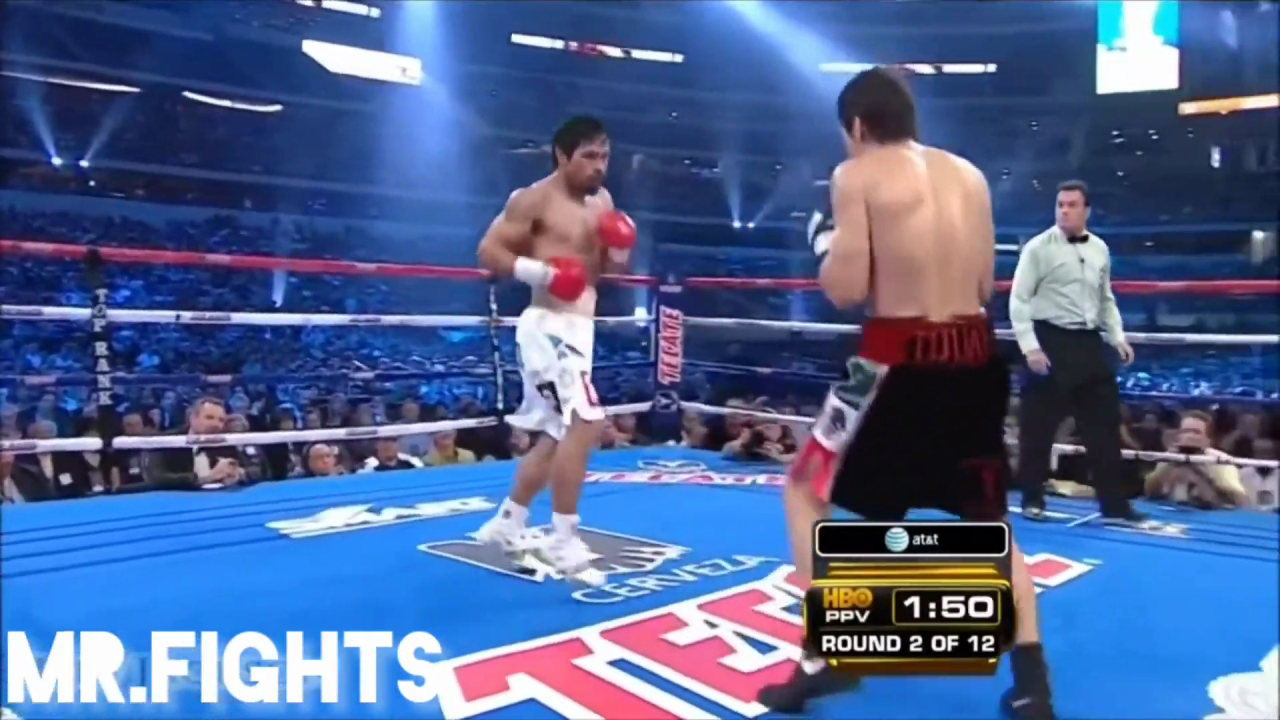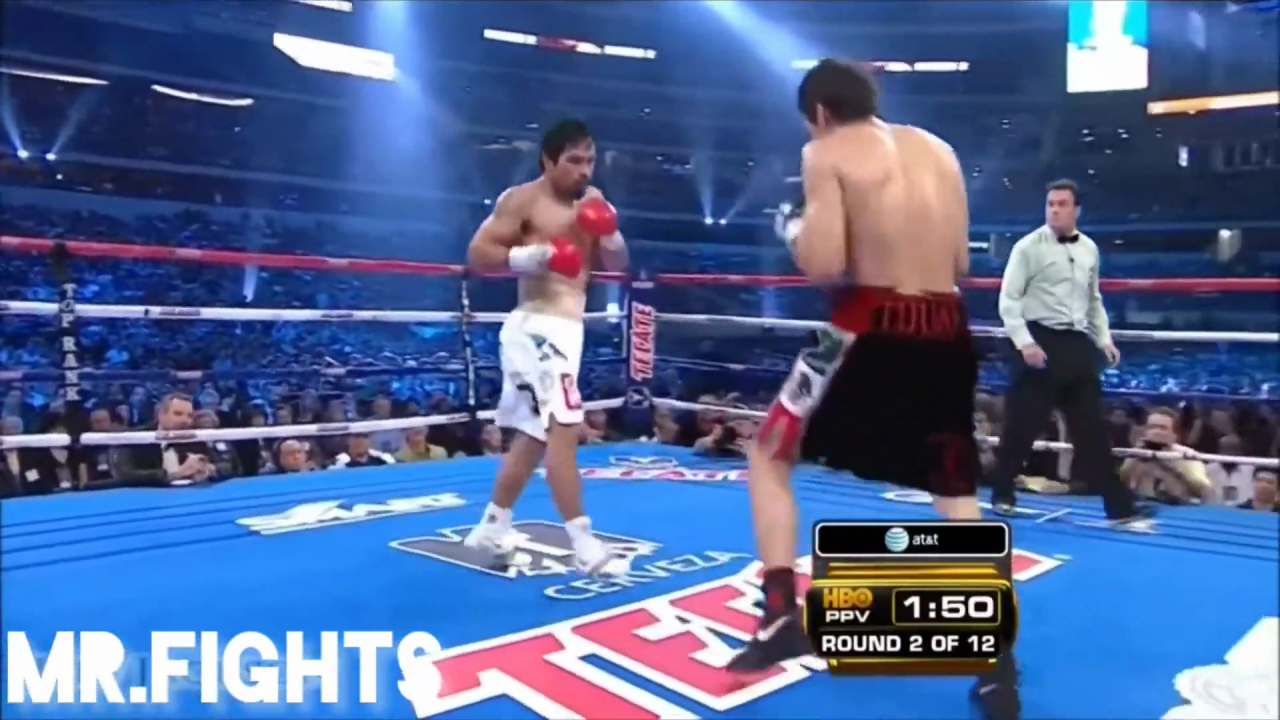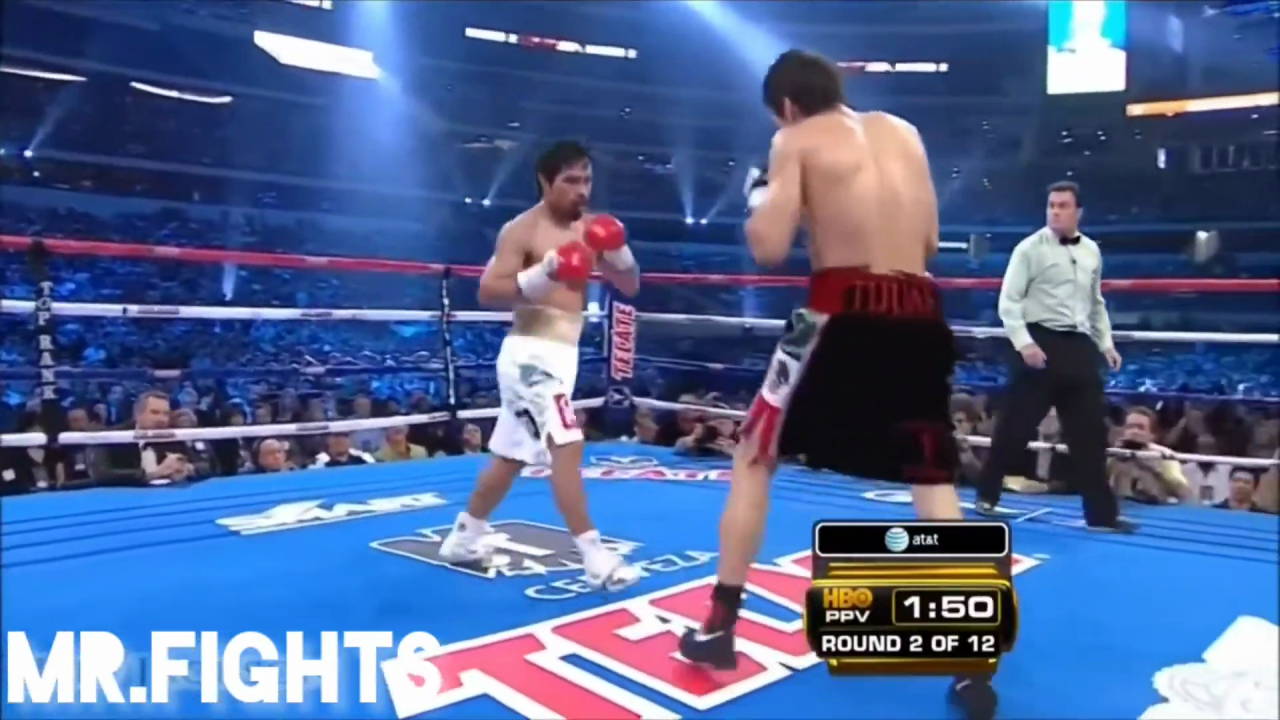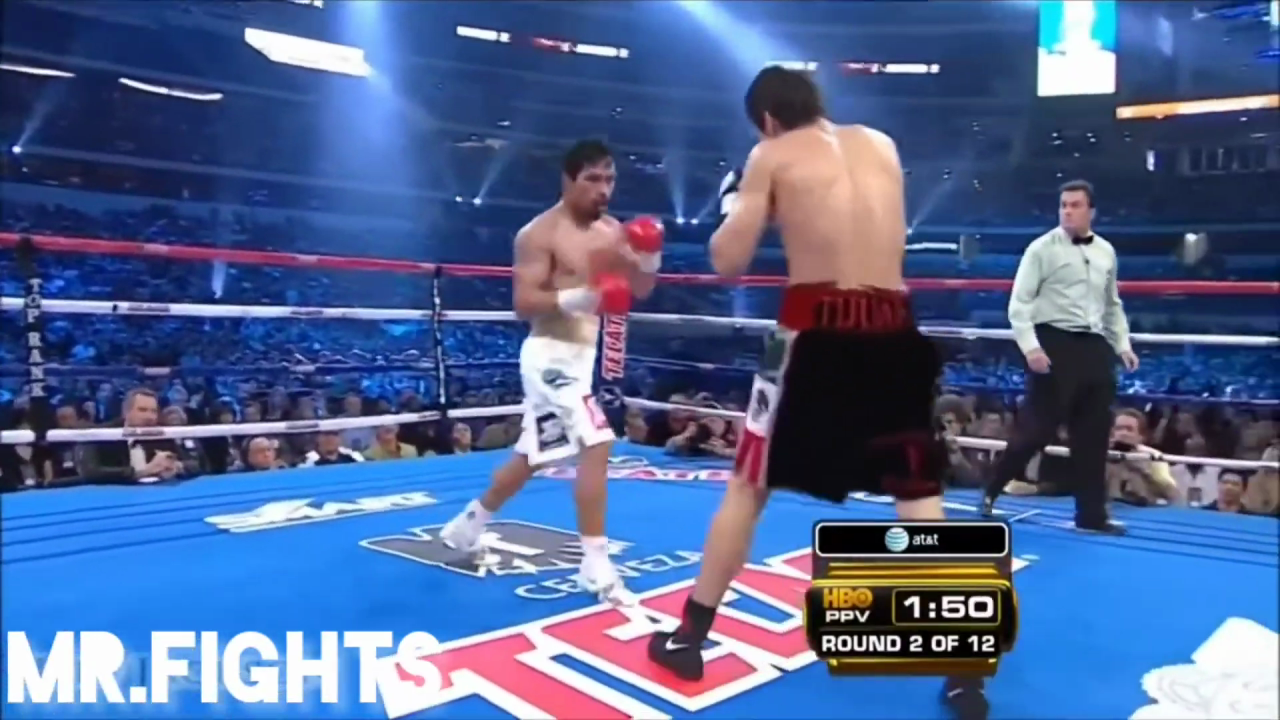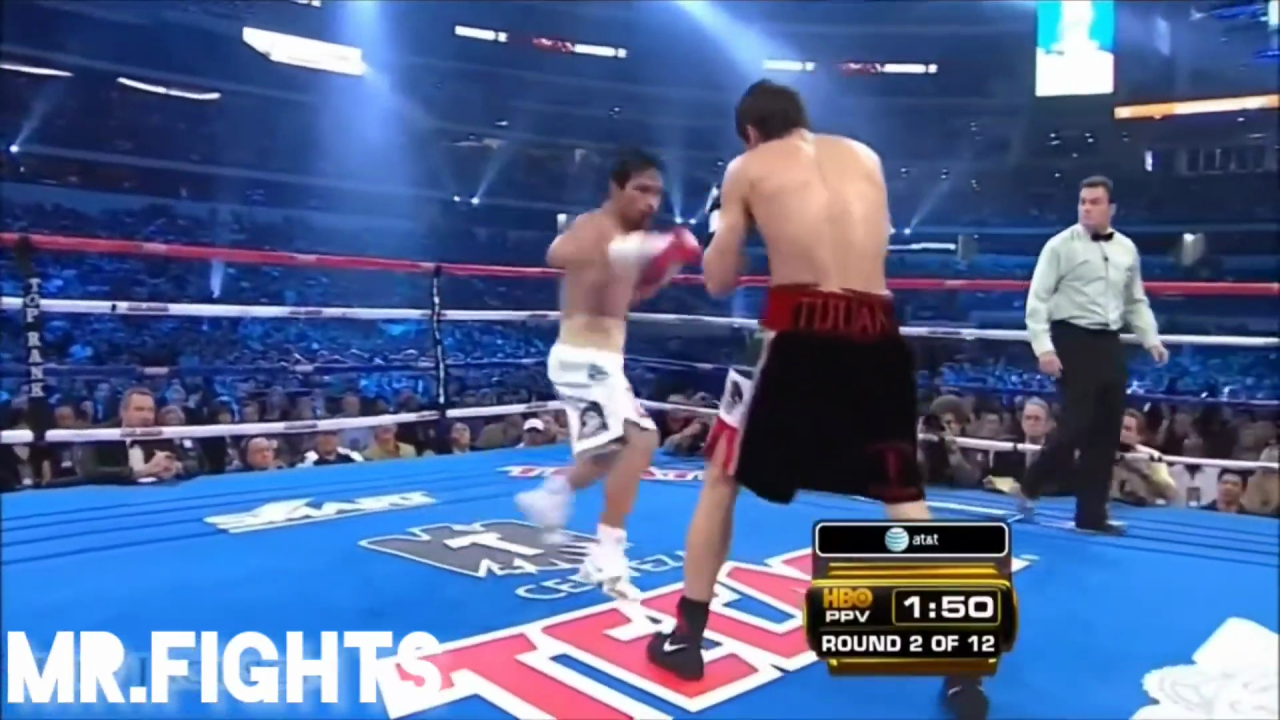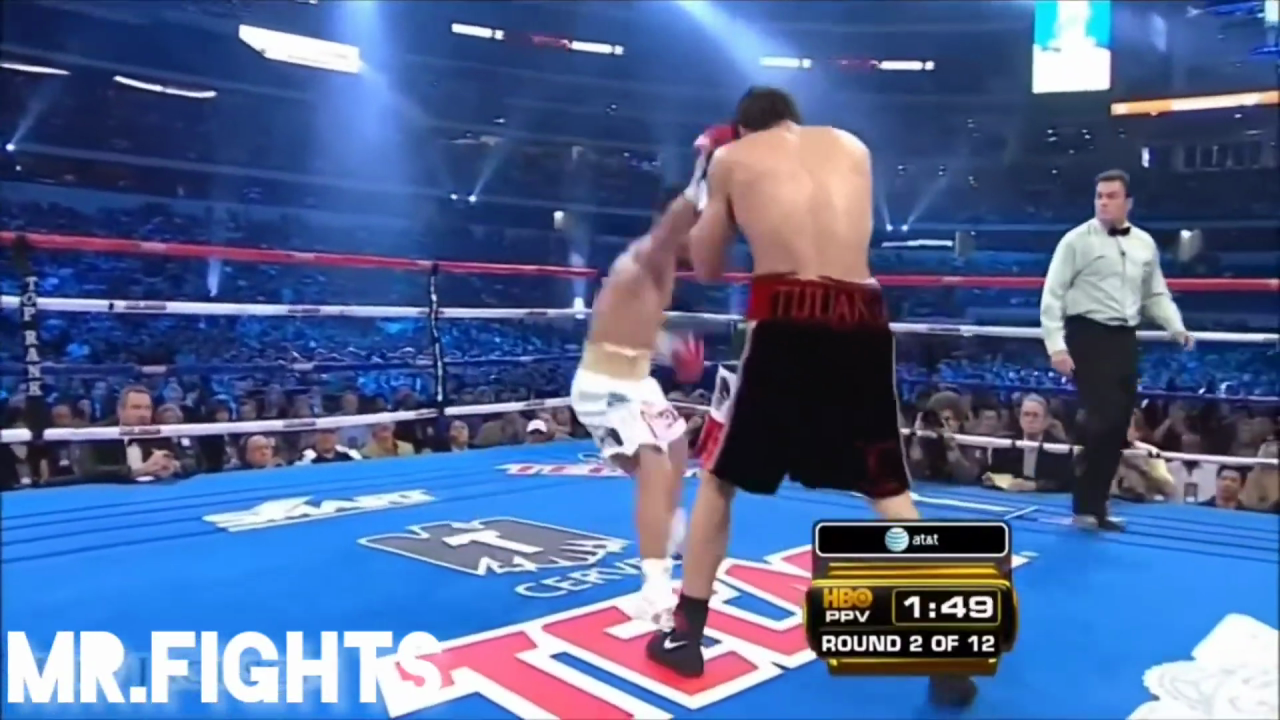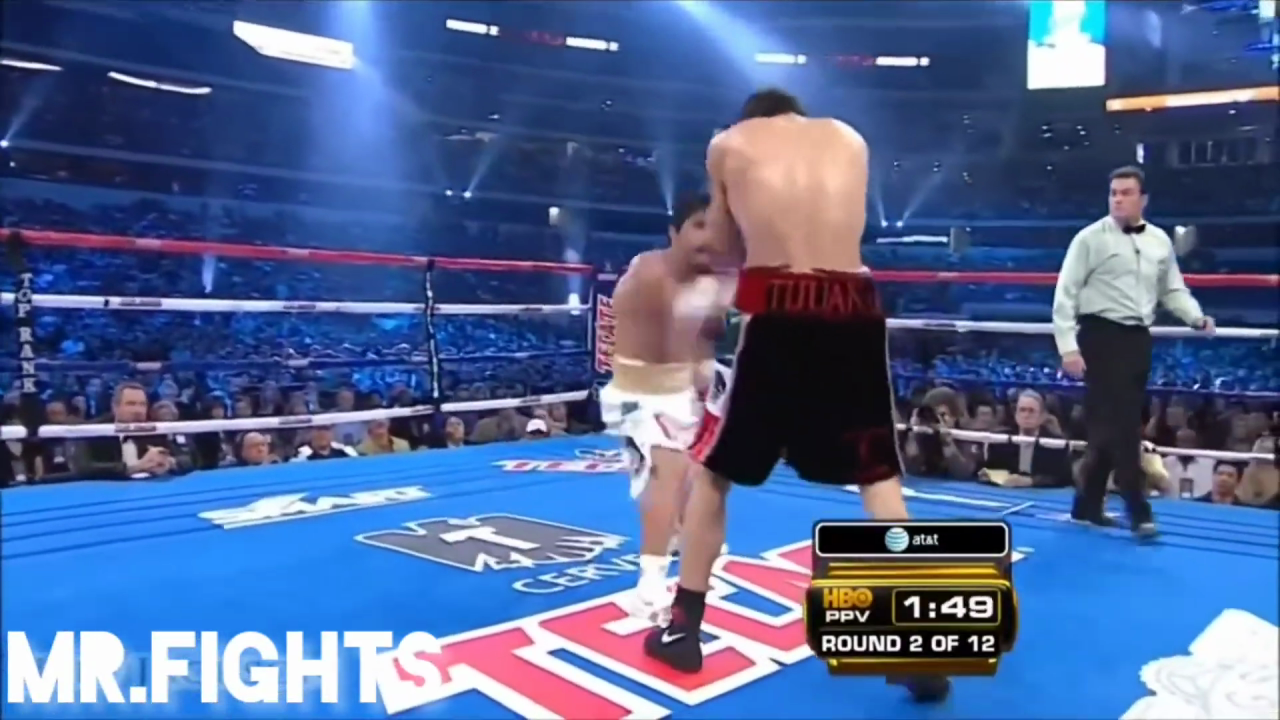
dt=0.1s
person 1, frame 1
left shoulder: (858, 175)
right shoulder: (969, 175)
left elbow: (847, 292)
right elbow: (983, 283)
left wrist: (827, 244)
left hip: (900, 358)
right hip: (974, 359)
left knee: (805, 491)
right knee: (986, 524)
left ankle: (829, 654)
person 1, frame 2
left shoulder: (829, 154)
right shoulder: (939, 150)
left elbow: (823, 263)
right elbow: (960, 262)
left wrist: (798, 230)
left hip: (872, 330)
right hip: (944, 331)
left knee: (769, 456)
right knee: (957, 500)
left ankle: (783, 614)
person 1, frame 3
left shoulder: (797, 141)
right shoulder: (904, 132)
left elbow: (769, 247)
left wrist: (761, 197)
left hip: (844, 313)
right hip: (918, 315)
left knee: (756, 461)
right knee: (934, 486)
left ankle: (718, 624)
person 1, frame 4
left shoulder: (772, 157)
right shoulder: (881, 146)
left elbow: (728, 263)
left wrist: (733, 203)
left hip: (818, 329)
right hip: (893, 330)
left knee: (748, 487)
right knee: (921, 498)
left ankle: (690, 637)
person 1, frame 5
left shoulder: (747, 169)
right shoulder: (864, 156)
left elbow: (719, 280)
left wrist: (724, 216)
left hip: (799, 330)
right hip: (876, 332)
left knee: (723, 478)
right knee: (906, 499)
left ankle: (686, 635)
right ankle: (957, 665)
person 1, frame 6
left shoulder: (732, 159)
right shoulder: (852, 147)
left elbow: (706, 267)
left hip: (783, 320)
right hip: (859, 319)
left knee: (718, 478)
right knee: (891, 493)
left ankle: (685, 633)
person 1, frame 7
left shoulder: (729, 145)
right shoulder: (850, 139)
left elbow: (723, 245)
left hip: (775, 313)
right hip: (853, 312)
left knee: (713, 470)
right knee: (879, 479)
left ankle: (683, 627)
person 2, frame 1
left shoulder: (600, 201)
right shoulder: (533, 199)
left elbow: (619, 270)
right elbow: (487, 252)
left wrist: (621, 247)
right wrist: (537, 273)
left hip: (577, 330)
right hip: (550, 328)
left knee: (555, 436)
right knee: (584, 427)
left ankle: (506, 523)
right ankle: (565, 539)
person 2, frame 2
left shoulder: (590, 200)
right shoulder: (521, 200)
left elbow: (616, 264)
right elbow: (479, 253)
left wrist: (608, 234)
right wrist: (531, 256)
left hip: (565, 330)
right hip: (537, 329)
left knee: (533, 437)
right knee: (563, 430)
left ankle: (493, 526)
right ankle: (585, 545)
person 2, frame 3
left shoulder: (593, 228)
right shoulder: (520, 231)
left elbow: (629, 287)
right elbow: (490, 292)
left wrist: (620, 253)
right wrist: (540, 274)
left hip: (561, 355)
right hip: (532, 354)
left knee: (511, 456)
right knee: (566, 451)
left ankle: (464, 536)
right ankle: (597, 559)
person 2, frame 4
left shoulder: (610, 231)
right shoulder: (540, 232)
left elbow: (642, 288)
right elbow: (526, 302)
left wrist: (649, 254)
right wrist: (579, 299)
left hip: (579, 356)
right hip: (553, 356)
left knee: (534, 457)
right knee: (596, 449)
left ankle: (468, 523)
right ankle: (597, 568)
person 2, frame 5
left shoulder: (638, 236)
right shoulder: (591, 228)
left elbow: (637, 290)
right elbow: (562, 258)
left wrist: (663, 269)
right wrist: (628, 250)
left hip: (603, 361)
right hip: (581, 361)
left knee: (638, 442)
right knee: (635, 446)
left ankle: (551, 494)
right ankle: (609, 559)
person 2, frame 6
left shoulder: (660, 263)
right shoulder: (649, 253)
right elbow: (676, 219)
left wrist: (667, 347)
right wrist: (702, 173)
left hip: (635, 382)
right hip: (606, 386)
left knee: (679, 449)
right knee: (656, 467)
left ankle: (666, 526)
right ankle: (656, 588)
person 2, frame 7
right shoulder: (648, 271)
left hip: (680, 396)
right hip: (636, 400)
right knee: (673, 470)
left ankle: (675, 531)
right ankle: (651, 586)
person 3, frame 1
left shoulder: (1100, 250)
right shoulder: (1039, 248)
right elbow: (1019, 301)
left wrist: (1118, 337)
right wrist: (1030, 346)
left hip: (1090, 342)
right hip: (1051, 342)
left knee: (1105, 423)
right knee: (1039, 425)
left ankle: (1115, 505)
right ankle: (1032, 497)
person 3, frame 2
left shoulder: (1089, 249)
right shoulder: (1029, 247)
right elbow: (1009, 299)
left wrist: (1104, 339)
right wrist: (1024, 342)
left hip: (1077, 342)
right hip: (1041, 342)
left knee: (1092, 425)
right knee: (1023, 423)
left ankle: (1118, 505)
right ankle: (1002, 494)
person 3, frame 3
left shoulder: (1092, 251)
right shoulder: (1030, 249)
right elbow: (1009, 301)
left wrist: (1106, 343)
right wrist: (1024, 343)
left hip: (1079, 345)
right hip: (1042, 343)
left knee: (1090, 429)
right knee: (1018, 423)
left ankle: (1100, 511)
right ankle: (987, 493)
person 3, frame 4
left shoulder: (1106, 252)
right shoulder: (1042, 249)
left elbow: (1112, 304)
right elbow: (1020, 302)
left wrist: (1123, 345)
right wrist: (1030, 347)
left hip: (1093, 347)
right hip: (1054, 345)
left knee: (1094, 433)
right knee: (1038, 427)
left ankle: (1092, 514)
right ankle: (993, 489)
person 3, frame 5
left shoulder: (1127, 249)
right shoulder: (1061, 246)
left elbow: (1135, 301)
right elbow: (1038, 300)
left wrist: (1151, 339)
right wrist: (1044, 348)
left hip: (1109, 344)
right hip: (1073, 341)
left knee: (1106, 432)
right knee: (1076, 424)
left ankle: (1091, 513)
right ankle: (1032, 483)
person 3, frame 6
left shoulder: (1145, 244)
right shoulder: (1077, 240)
left elbow: (1156, 295)
right elbow: (1052, 296)
left wrist: (1176, 327)
right wrist: (1056, 346)
left hip: (1125, 340)
right hip: (1089, 337)
left knee: (1116, 429)
right knee: (1103, 419)
left ankle: (1094, 508)
right ankle: (1086, 503)
person 3, frame 7
left shoulder: (1160, 241)
right shoulder: (1090, 239)
left elbow: (1172, 290)
right elbow: (1065, 294)
left wrist: (1195, 316)
right wrist: (1068, 346)
left hip: (1137, 339)
right hip: (1102, 336)
left knee: (1109, 424)
right knee: (1122, 423)
left ankle: (1088, 504)
right ankle: (1139, 512)
